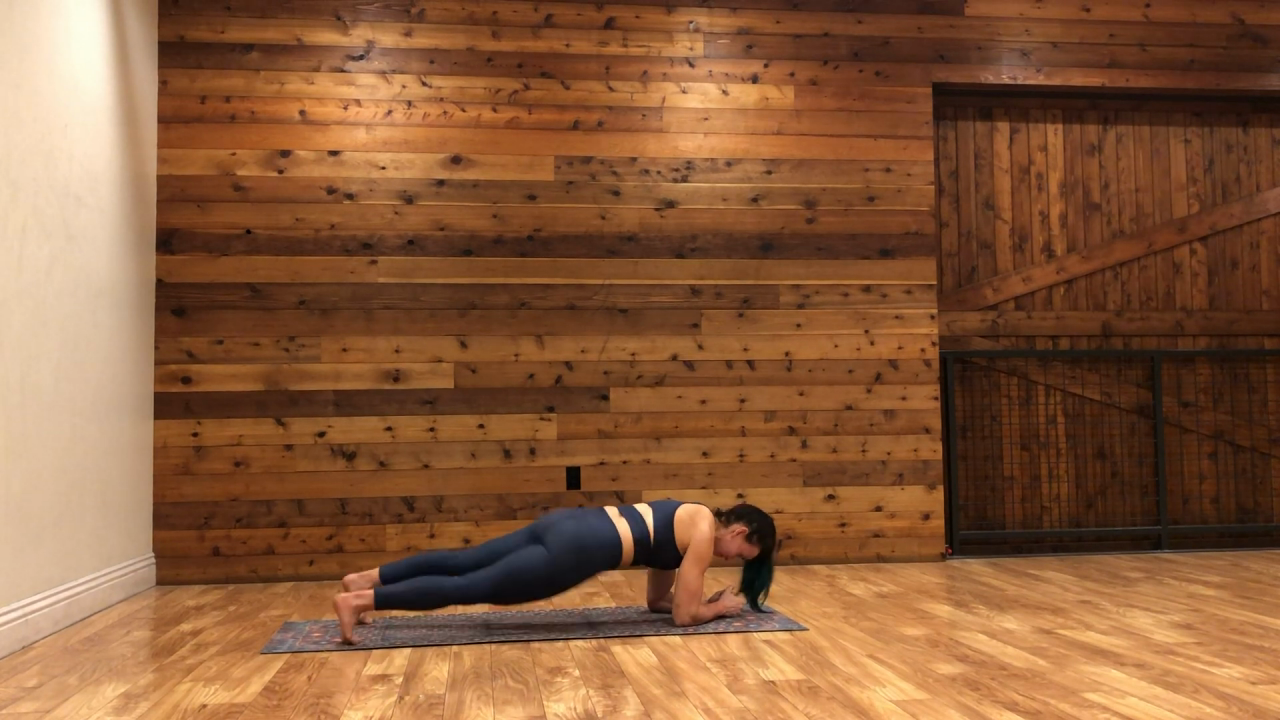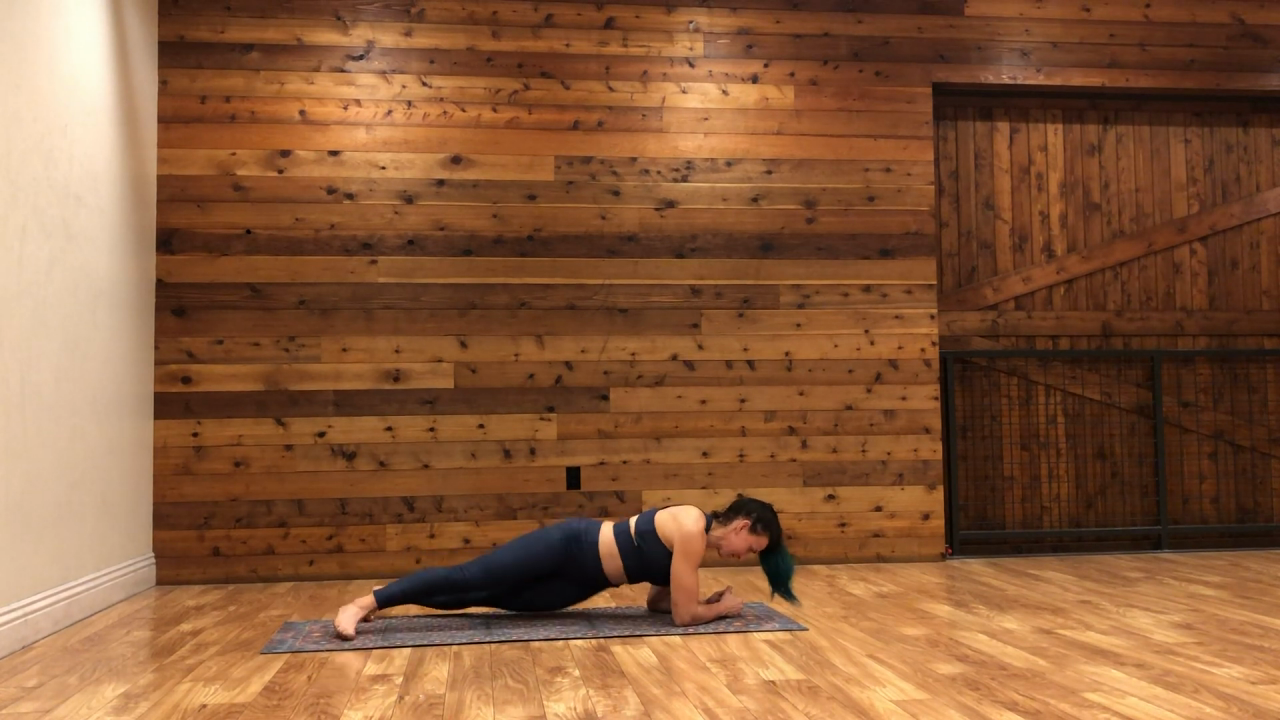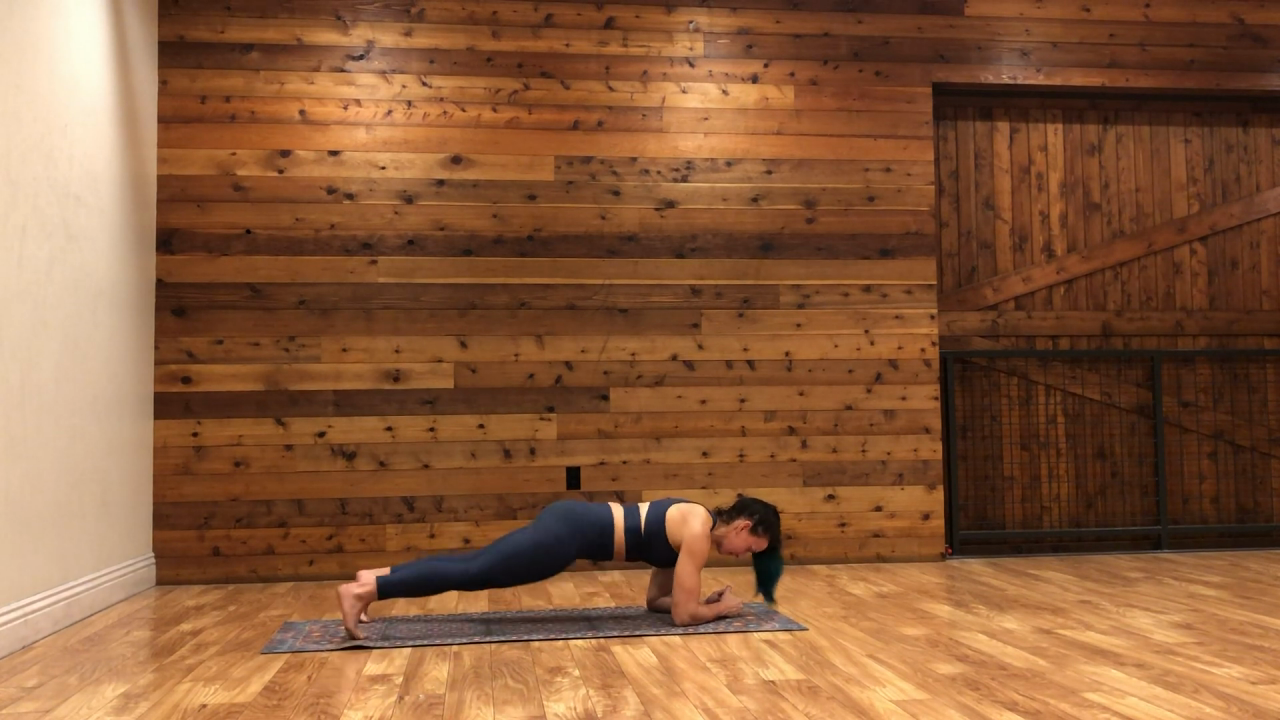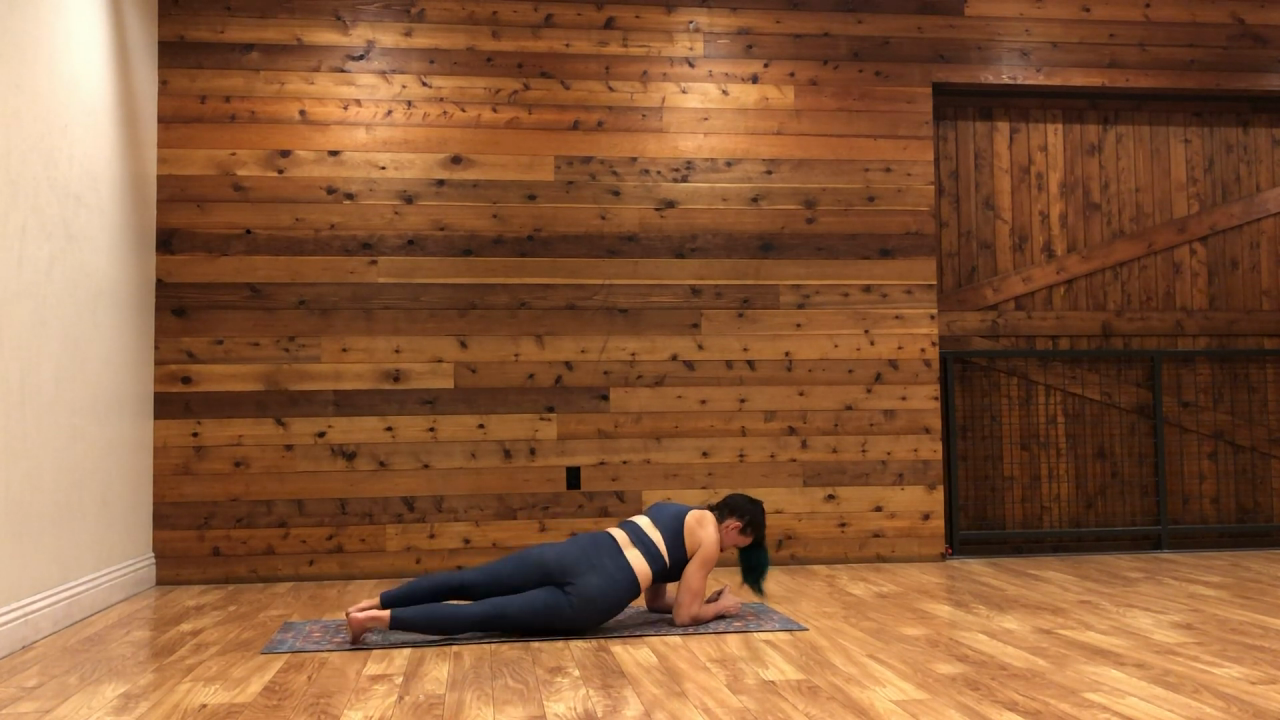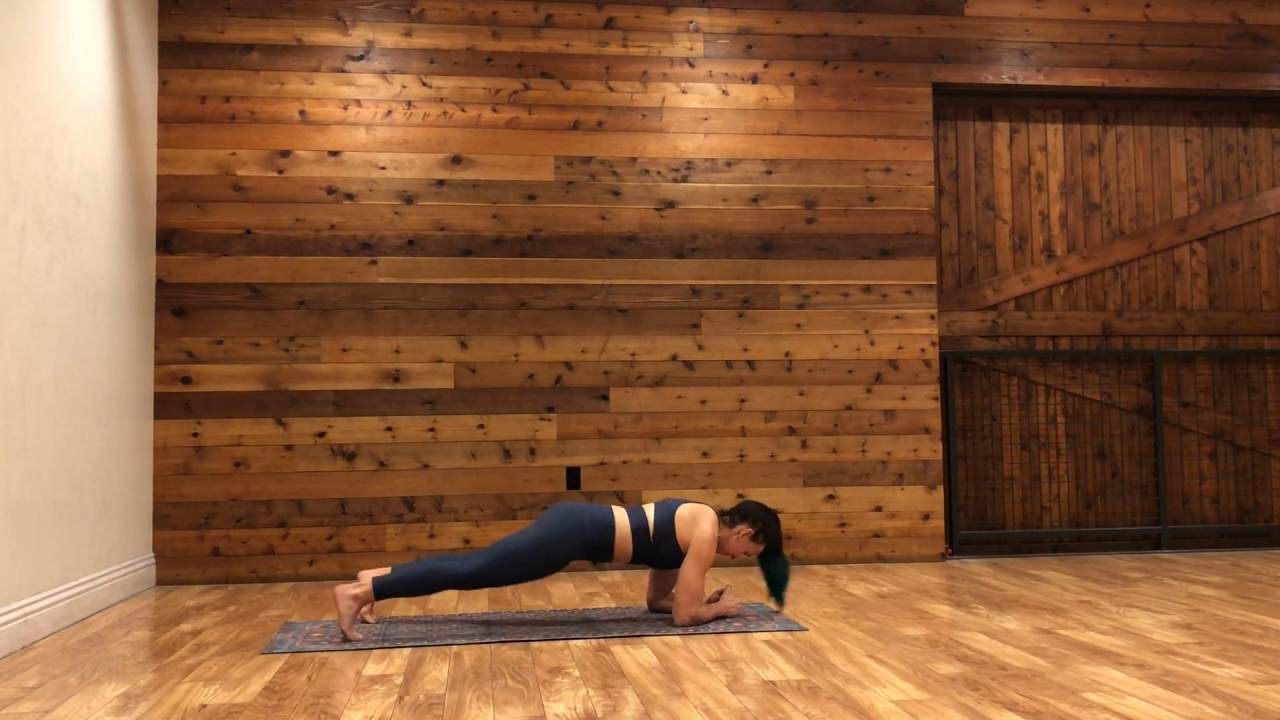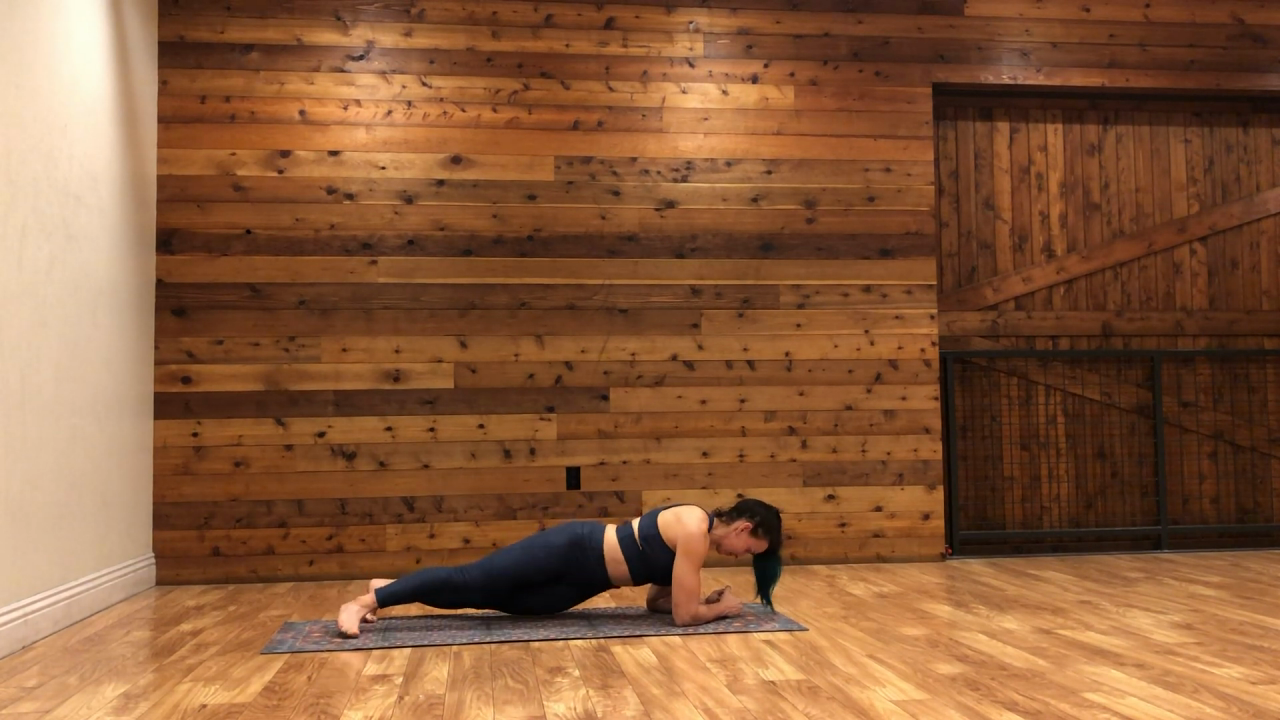
dt=0.5s
person 1, frame 1
left shoulder: (687, 517)
right shoulder: (705, 533)
left elbow: (658, 599)
right elbow: (684, 615)
left wrist: (704, 599)
right wrist: (721, 607)
left hip: (568, 524)
right hip: (580, 547)
left knee: (461, 563)
right knee: (469, 587)
left ankle: (366, 578)
right ankle: (359, 601)
person 1, frame 2
left shoulder: (697, 537)
right shoulder: (691, 530)
left elbow: (659, 601)
right elbow: (683, 615)
left wrist: (706, 601)
right wrist: (721, 607)
left hip: (585, 576)
right hip: (570, 546)
left knee: (486, 596)
right knee: (470, 579)
left ankle: (383, 597)
right ankle: (365, 603)
person 1, frame 3
left shoulder: (692, 523)
right shoulder: (698, 531)
left elbow: (657, 599)
right elbow: (683, 614)
left wrist: (705, 598)
right wrist: (722, 607)
left hip: (572, 522)
right hip: (572, 532)
left knee: (470, 565)
right knee: (470, 574)
left ankle: (377, 575)
right ankle: (361, 590)
person 1, frame 4
left shoulder: (677, 513)
right shoulder: (709, 536)
left elbow: (656, 599)
right elbow: (683, 615)
left wrist: (702, 599)
right wrist: (719, 607)
left hip: (575, 551)
right hip: (591, 595)
left knee: (464, 583)
right knee: (478, 615)
left ankle: (371, 602)
right ankle: (375, 618)
person 1, frame 5
left shoulder: (692, 520)
right shoulder: (706, 532)
left elbow: (657, 599)
right elbow: (683, 614)
left wrist: (705, 598)
right wrist: (720, 608)
left hip: (571, 520)
right hip: (572, 532)
left knee: (471, 564)
right knee: (468, 572)
left ankle: (378, 577)
right ankle: (358, 592)
person 1, frame 6
left shoulder: (695, 529)
right shoulder: (694, 531)
left elbow: (658, 600)
right elbow: (683, 615)
left wrist: (704, 599)
right wrist: (720, 607)
left hip: (583, 579)
right hip: (569, 551)
left knee: (483, 597)
right knee: (469, 580)
left ankle: (385, 588)
right ankle: (368, 599)
